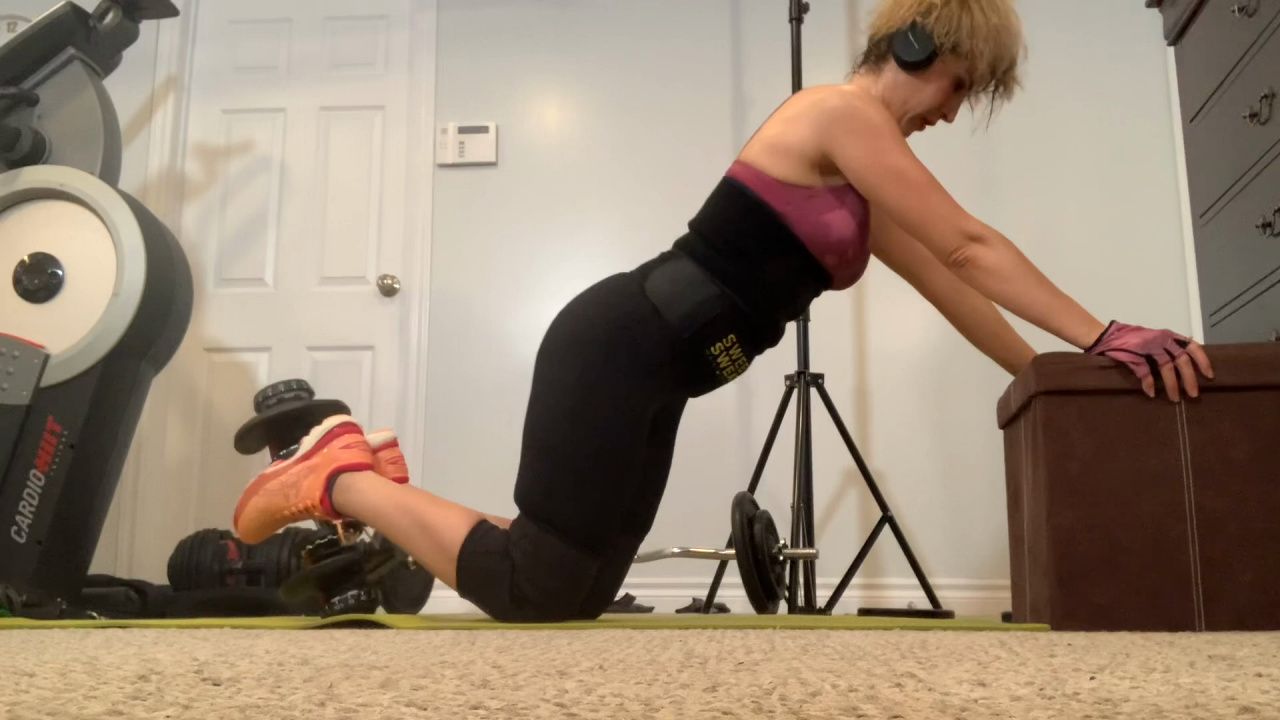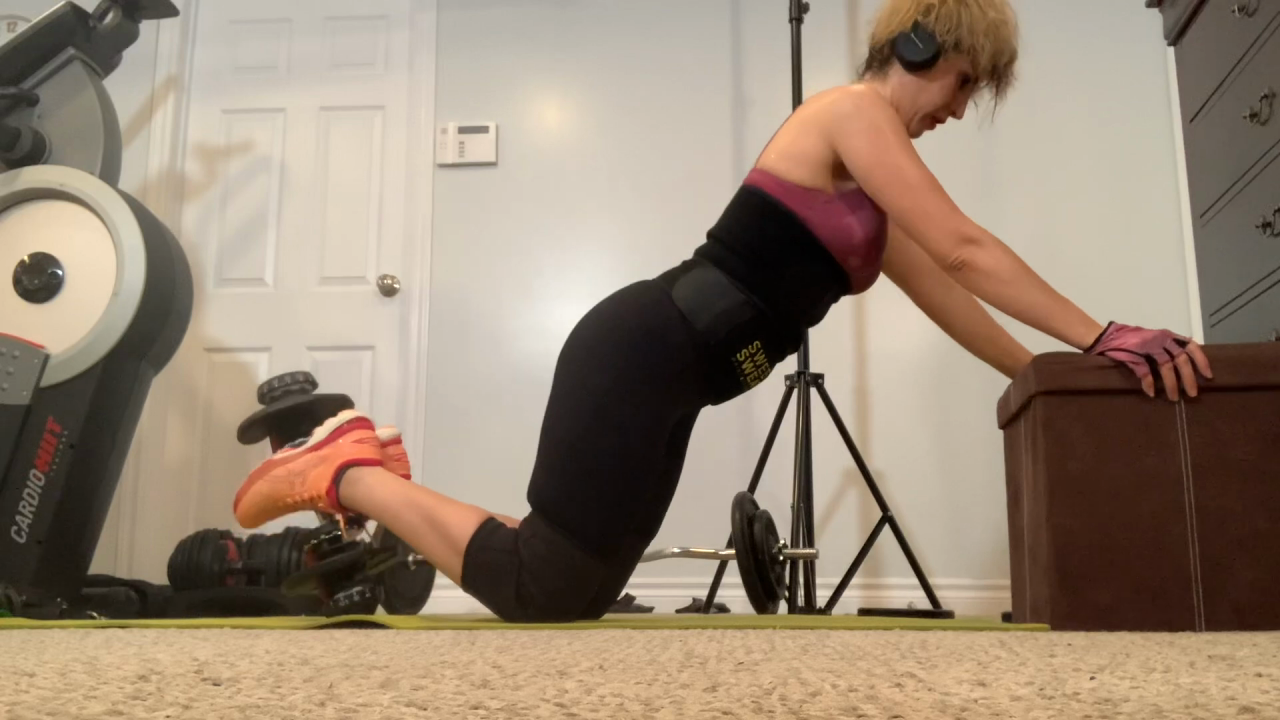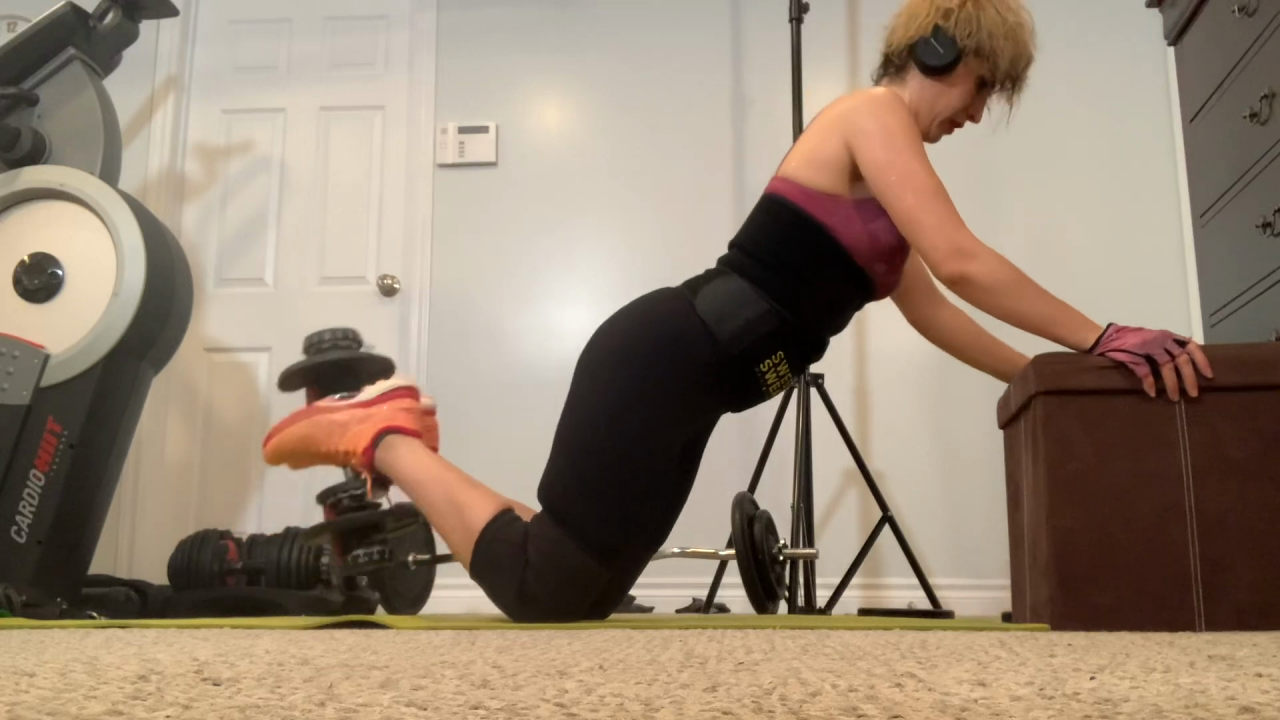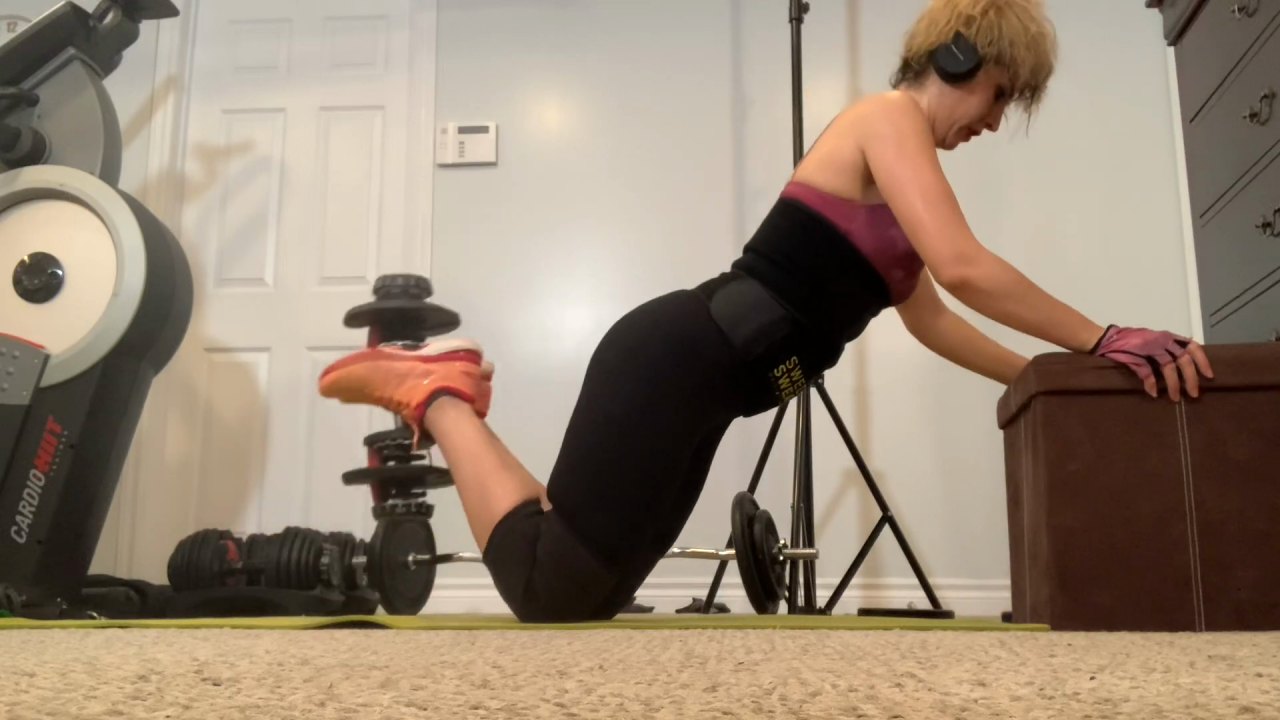
dt=0.3s
person 1, frame 1
left shoulder: (859, 184)
right shoulder: (839, 110)
left elbow: (944, 282)
right elbow: (967, 245)
right wrist: (1101, 337)
left hip: (651, 377)
right hip: (616, 350)
left knee: (575, 595)
right knee: (536, 596)
left ankle: (375, 479)
right ankle: (341, 479)
person 1, frame 2
left shoulder: (867, 183)
right shoulder: (852, 112)
left elbow: (938, 292)
right elbow: (962, 249)
right wrist: (1101, 336)
left hip: (664, 374)
right hip: (642, 353)
left knee: (574, 593)
right knee: (540, 596)
left ankle: (371, 473)
right ankle: (345, 470)
person 1, frame 3
left shoulder: (880, 171)
right shoulder: (871, 115)
left elbow: (930, 308)
right elbow: (962, 261)
right wrist: (1102, 339)
left hip: (681, 381)
right hip: (662, 361)
left knee: (580, 594)
right knee: (543, 593)
left ankle: (403, 442)
right ankle: (381, 437)
person 1, frame 4
left shoulder: (898, 171)
right shoulder: (887, 118)
left elbow: (930, 318)
right elbow: (963, 267)
right wrist: (1103, 340)
left hip: (698, 383)
right hip: (674, 363)
left knee: (586, 594)
right knee: (549, 594)
left ankle: (449, 399)
right ankle: (439, 392)
